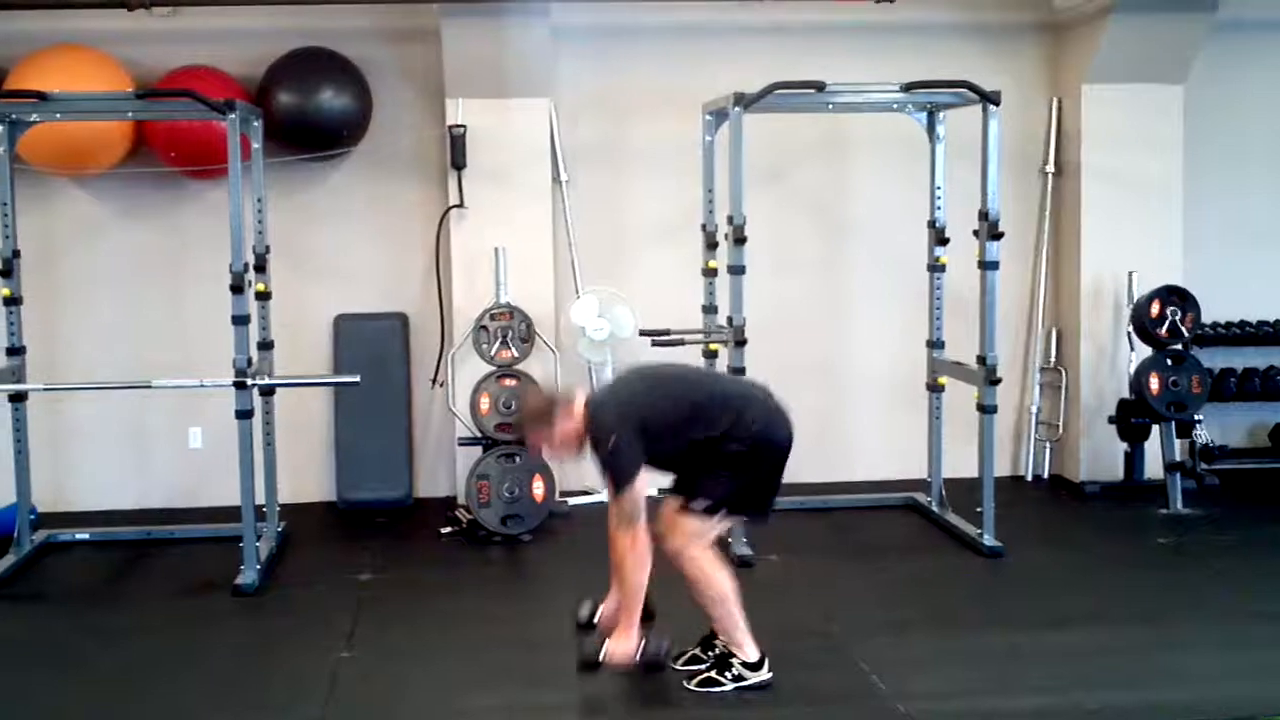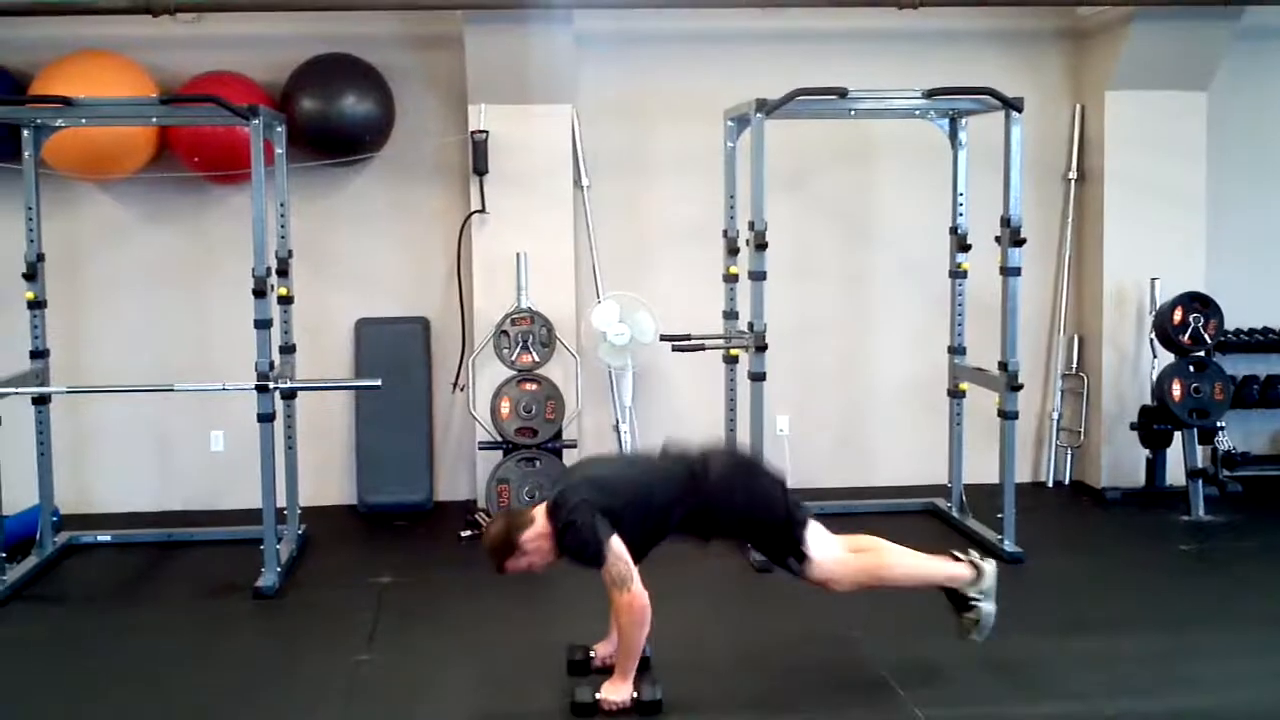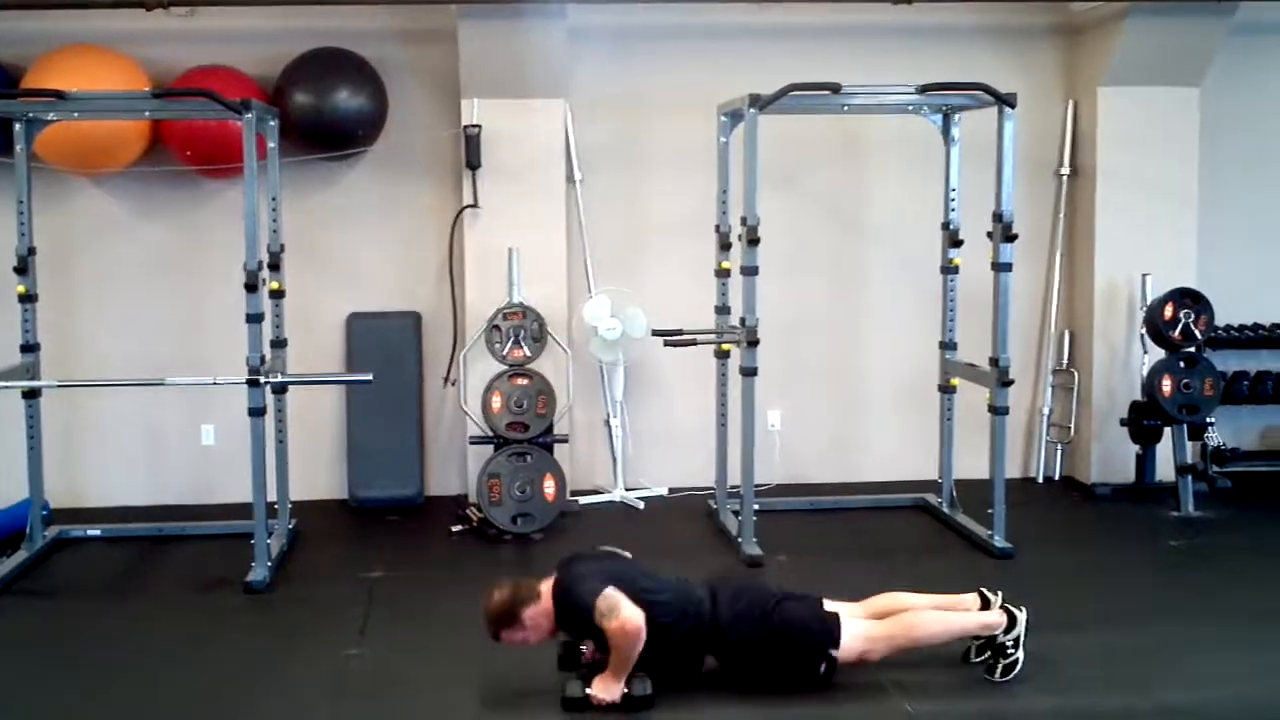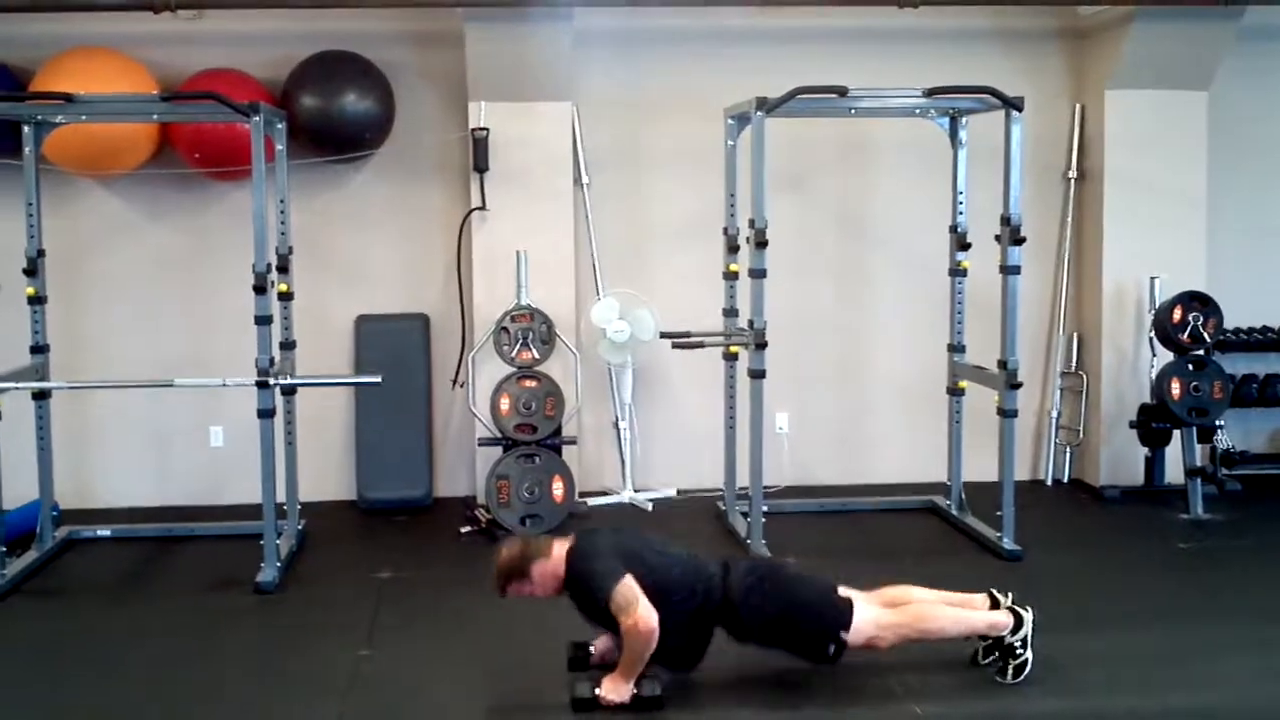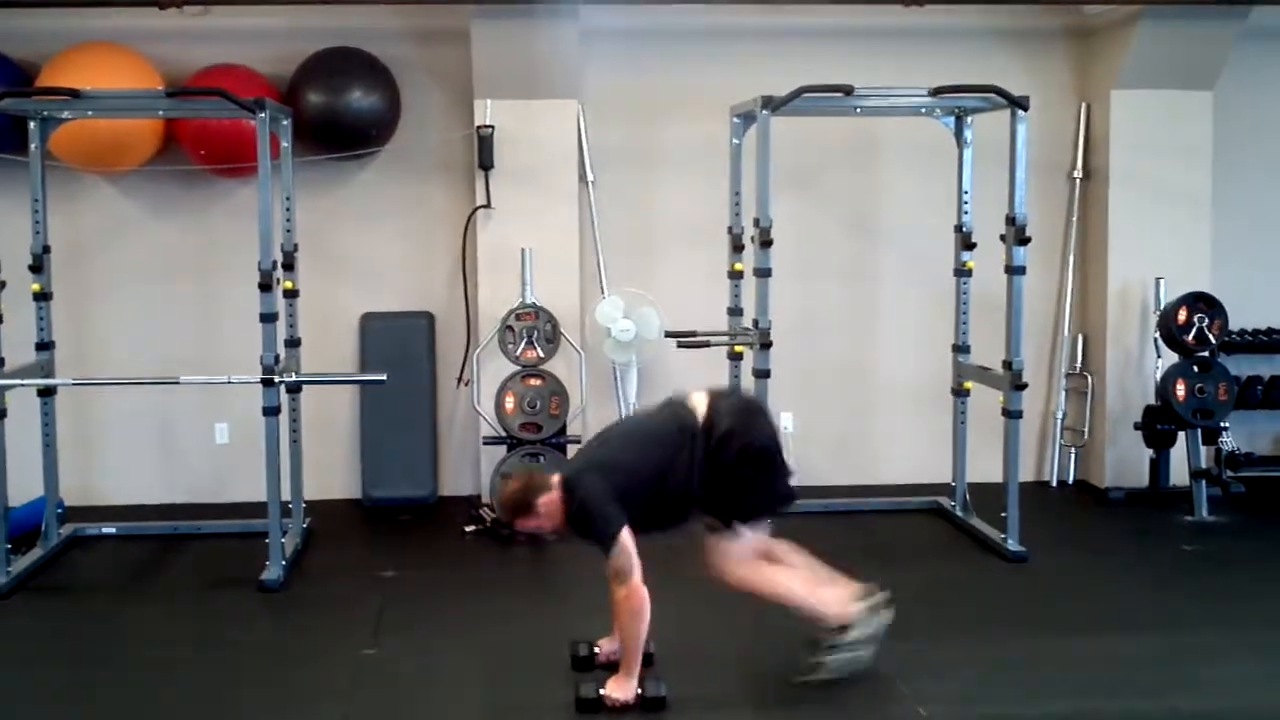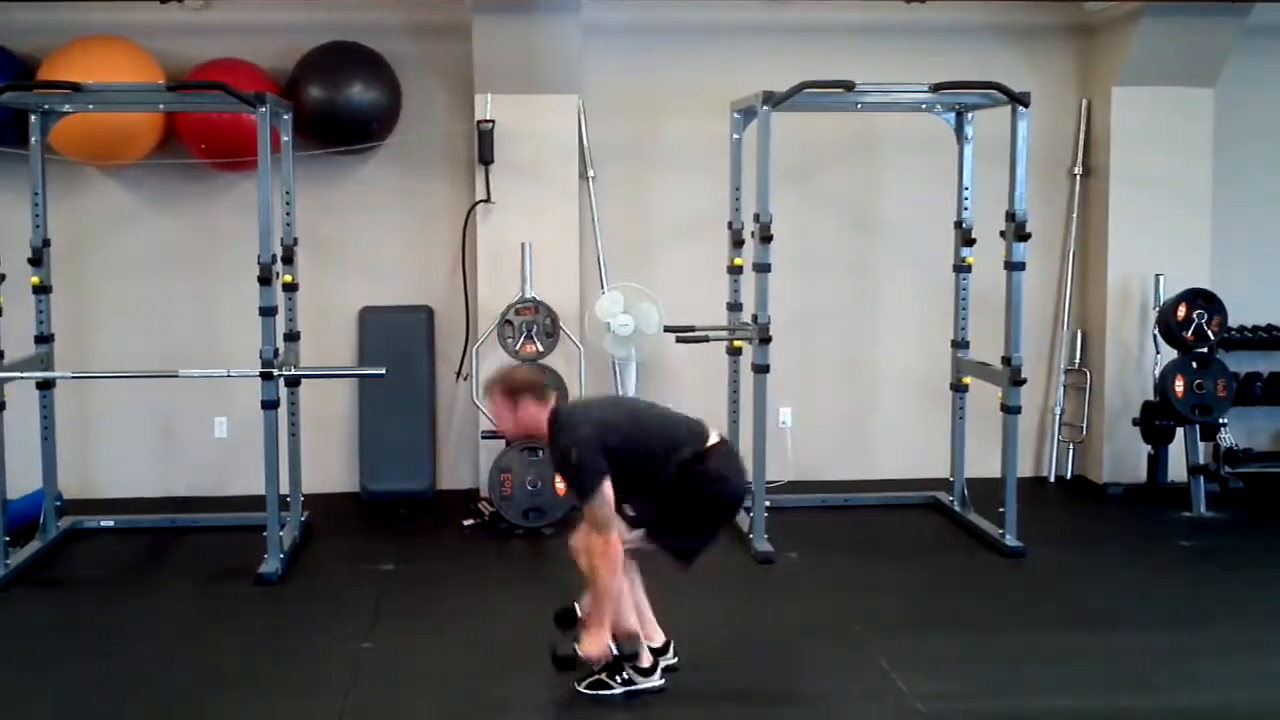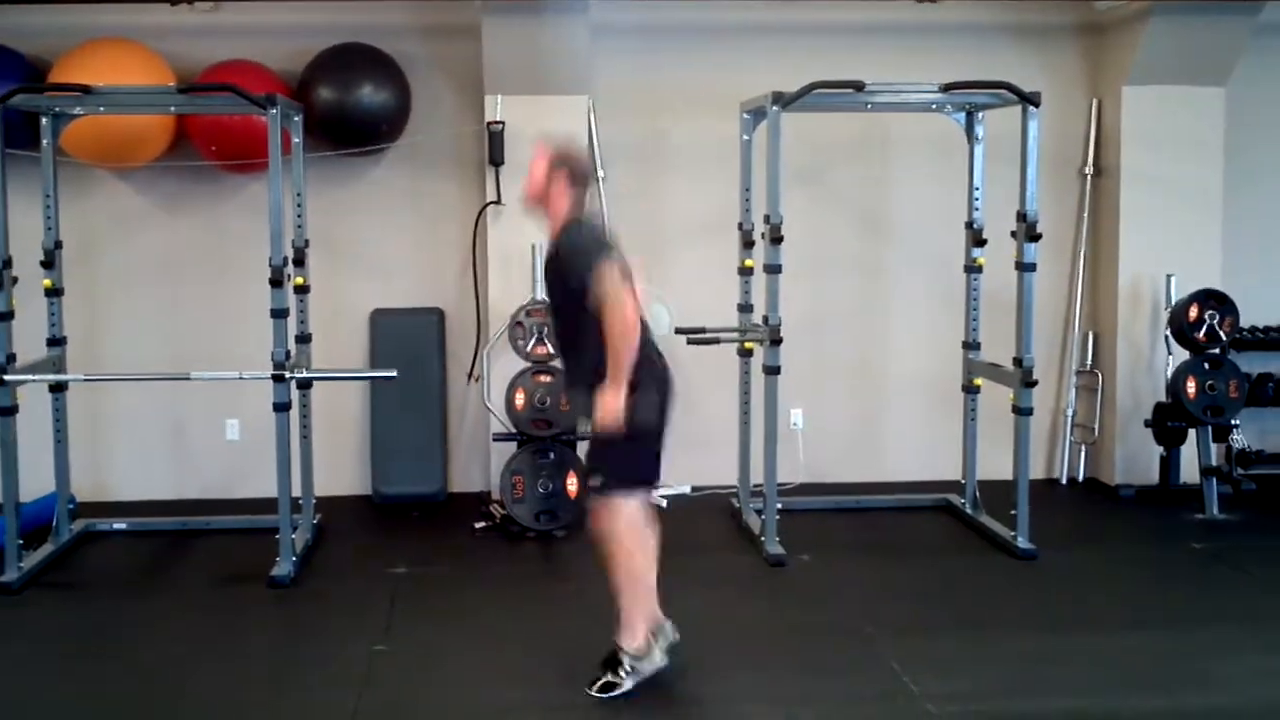
dt=0.3s
person 1, frame 1
left shoulder: (609, 427)
right shoulder: (603, 413)
left elbow: (630, 535)
right elbow: (620, 515)
left wrist: (628, 630)
right wrist: (615, 597)
left hip: (755, 433)
right hip: (734, 428)
left knee: (682, 539)
right knee: (674, 522)
left ankle: (748, 660)
right ankle: (725, 638)
person 1, frame 2
left shoulder: (574, 522)
right shoulder: (569, 492)
left elbow: (635, 599)
right elbow: (624, 579)
left wrist: (623, 676)
right wrist: (616, 638)
left hip: (714, 490)
right hip: (715, 479)
left knee: (829, 567)
right knee: (827, 551)
left ankle: (966, 576)
right ankle: (959, 568)
person 1, frame 3
left shoulder: (572, 593)
right shoulder: (577, 568)
left elbow: (630, 623)
right elbow: (623, 558)
left wrist: (614, 679)
right wrist: (607, 637)
left hip: (733, 627)
right hip: (725, 603)
left knee: (869, 640)
right knee: (858, 615)
left ankle: (997, 623)
right ankle: (979, 604)
person 1, frame 4
left shoulder: (587, 566)
right shoulder: (587, 541)
left elbow: (646, 623)
left wrist: (623, 676)
right wrist: (618, 637)
left hip: (742, 599)
right hip: (737, 581)
left knee: (873, 627)
right knee: (867, 607)
left ankle: (1005, 629)
right ankle: (989, 608)
person 1, frame 5
left shoulder: (588, 500)
right shoulder: (575, 480)
left elbow: (631, 588)
left wrist: (628, 676)
right wrist: (622, 637)
left hip: (733, 435)
right hip: (725, 419)
left knee: (729, 563)
right knee: (749, 546)
left ankle: (845, 617)
right ankle: (851, 599)
person 1, frame 6
left shoulder: (574, 443)
right shoulder: (573, 425)
left elbow: (605, 540)
right elbow: (602, 530)
left wrist: (599, 629)
right wrist: (596, 602)
left hip: (711, 480)
right hip: (702, 468)
left knee: (586, 546)
right knee: (589, 544)
left ankle: (641, 663)
right ankle: (656, 647)
person 1, frame 7
left shoulder: (577, 240)
right shoulder: (573, 242)
left elbow: (623, 310)
left wrist: (615, 390)
left hip: (631, 391)
right hip: (624, 388)
left knee: (613, 515)
right knee: (626, 509)
left ankle: (640, 644)
right ankle: (650, 625)
